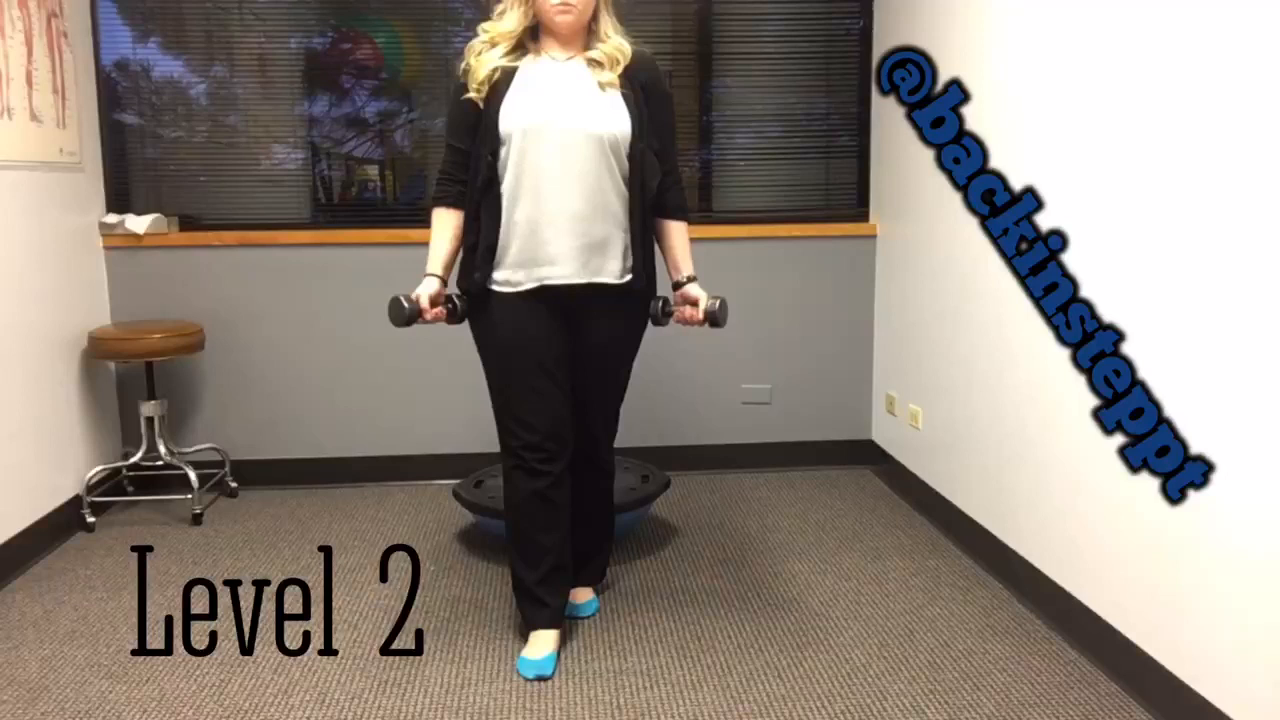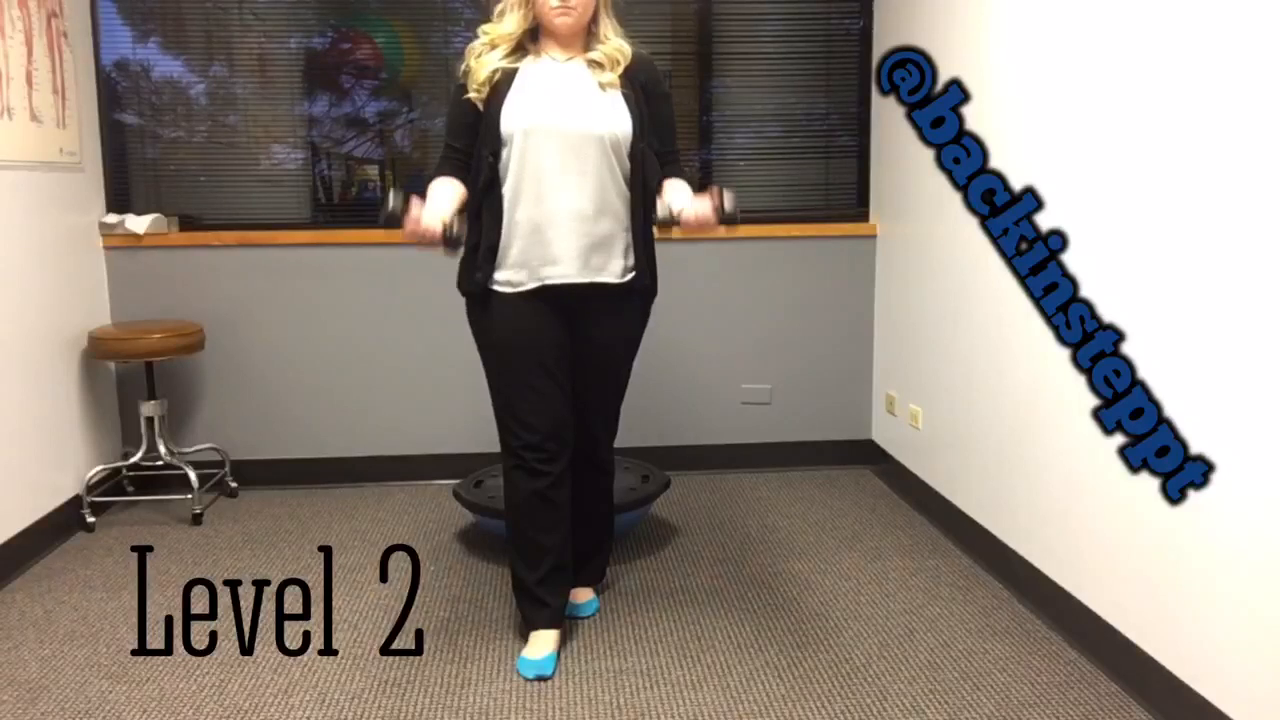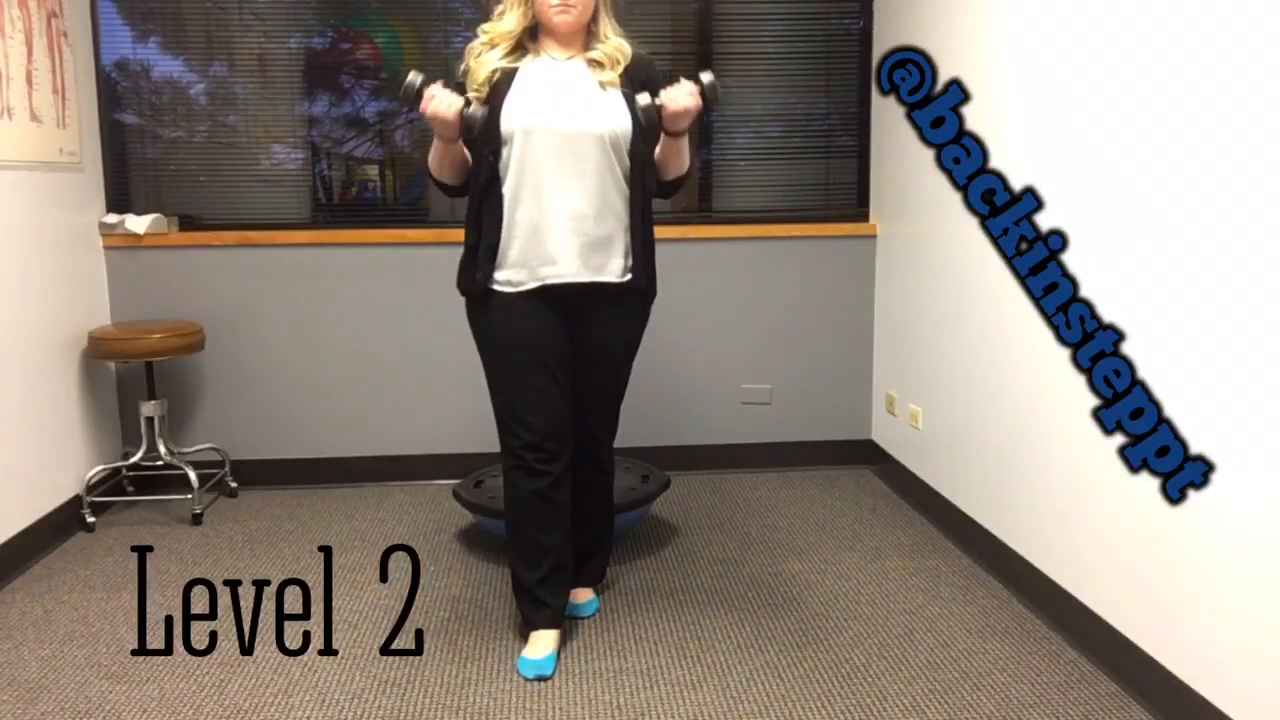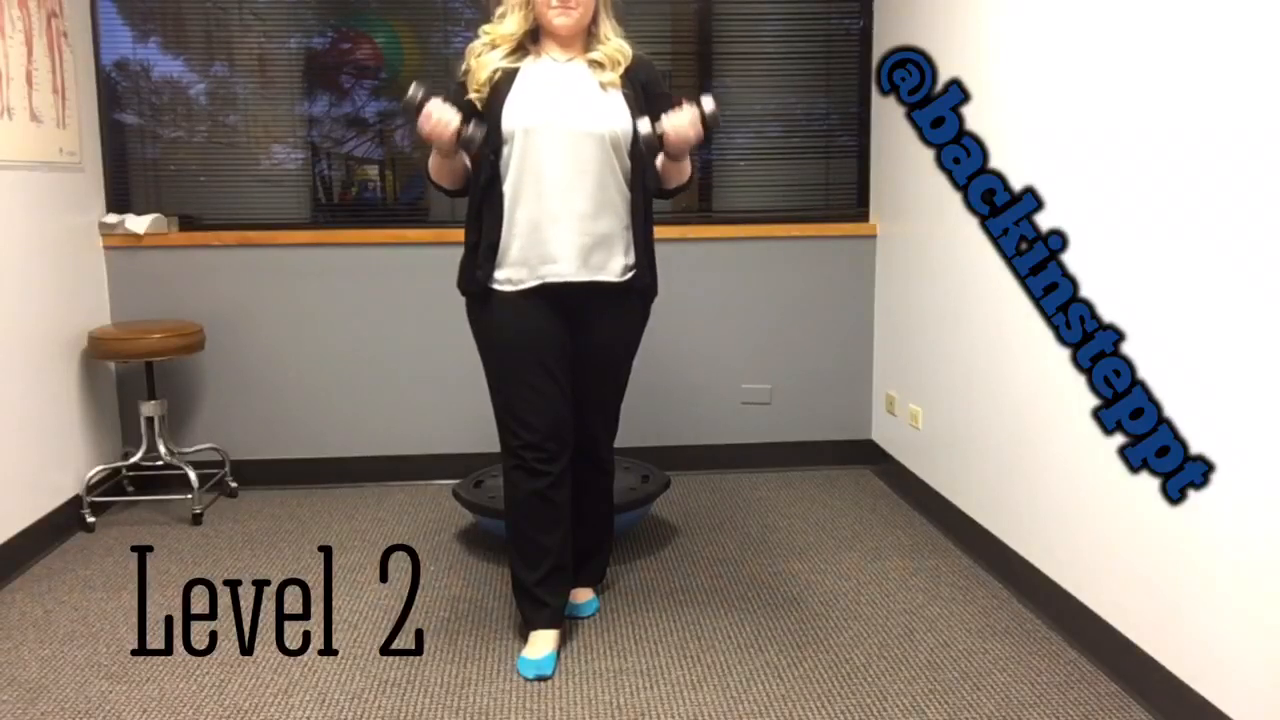
dt=0.3s
person 1, frame 1
left shoulder: (636, 72)
right shoulder: (490, 69)
left elbow: (664, 185)
right elbow: (456, 179)
left wrist: (684, 277)
right wrist: (436, 274)
left hip: (610, 290)
right hip: (515, 291)
left knee: (593, 440)
right knee: (532, 448)
left ankle: (584, 576)
right ankle: (542, 615)
person 1, frame 2
left shoulder: (635, 72)
right shoulder: (489, 70)
left elbow: (663, 172)
right elbow: (458, 168)
left wrist: (686, 203)
right wrist: (436, 210)
left hip: (611, 289)
right hip: (514, 291)
left knee: (594, 440)
right knee: (534, 447)
left ankle: (585, 574)
right ankle: (542, 615)
person 1, frame 3
left shoulder: (633, 70)
right shoulder: (490, 67)
left elbow: (664, 179)
right elbow: (456, 178)
left wrist: (677, 130)
right wrist: (444, 133)
left hip: (610, 288)
right hip: (513, 290)
left knee: (593, 438)
right knee: (532, 446)
left ankle: (585, 575)
right ankle: (542, 614)
person 1, frame 4
left shoulder: (634, 73)
right shoulder: (490, 69)
left elbow: (664, 182)
right elbow: (455, 180)
left wrist: (680, 149)
right wrist: (442, 145)
left hip: (610, 288)
right hip: (514, 289)
left knee: (593, 438)
right knee: (532, 446)
left ankle: (584, 574)
right ankle: (542, 614)
